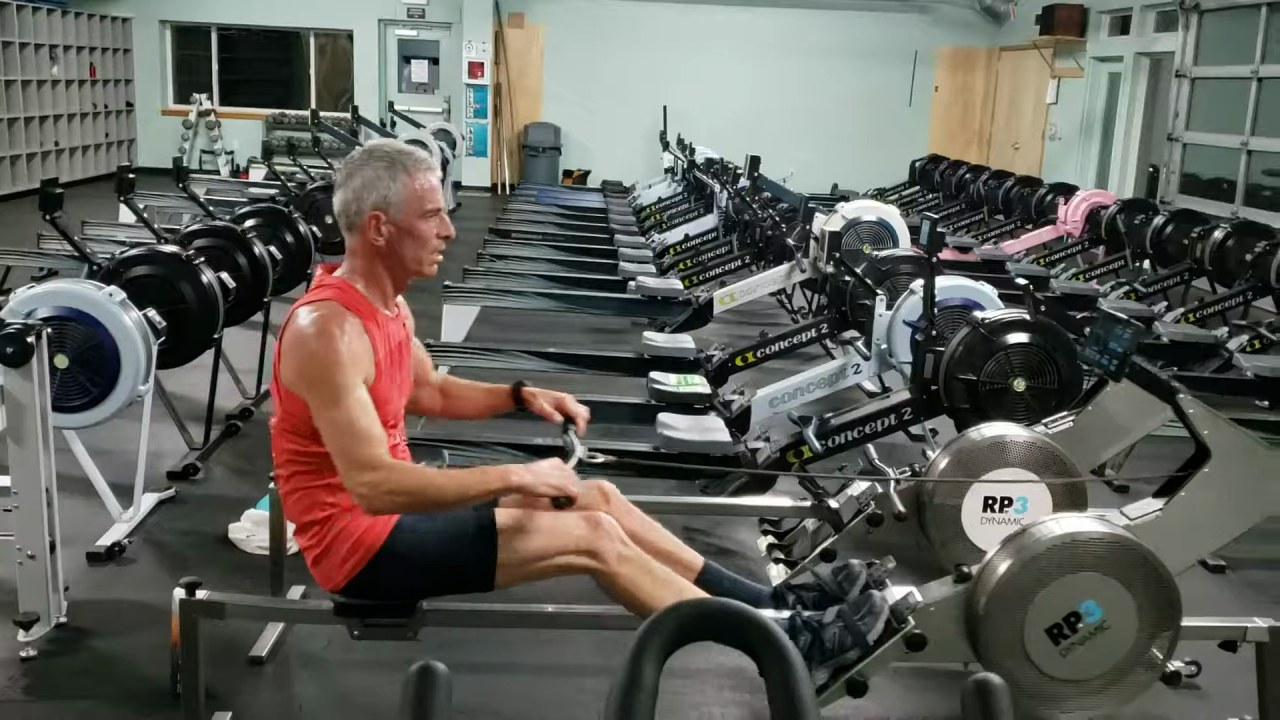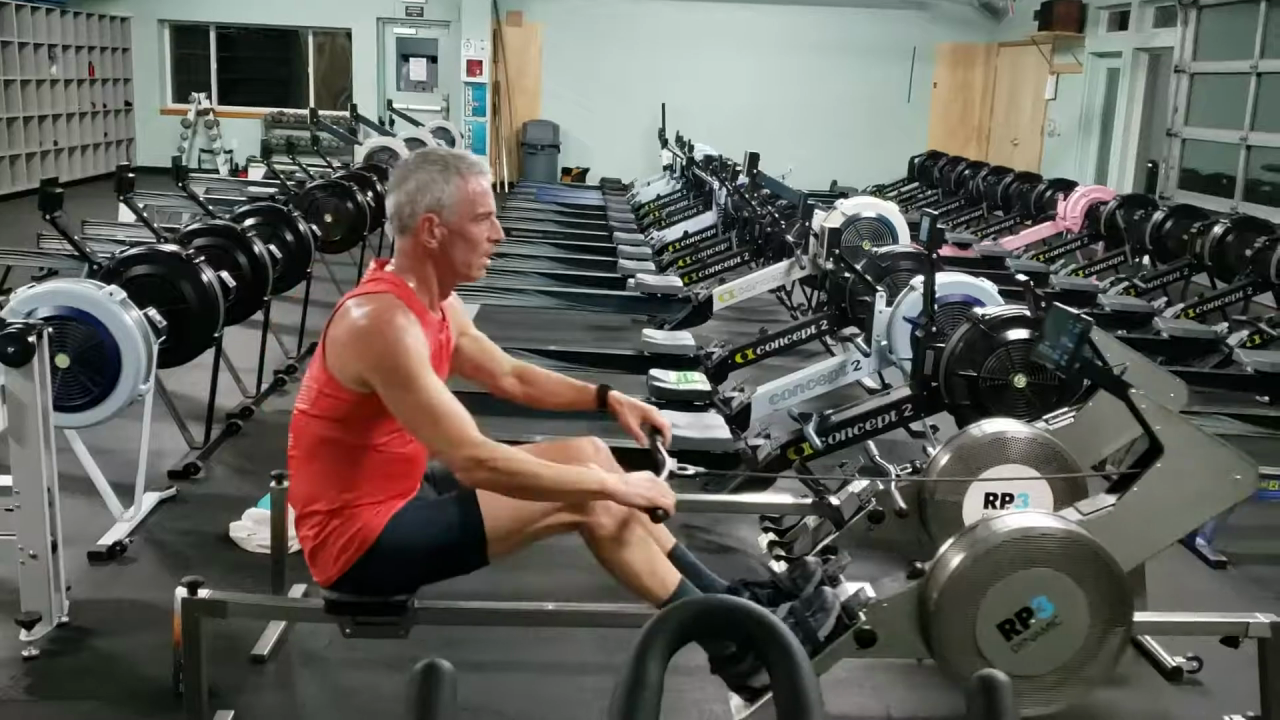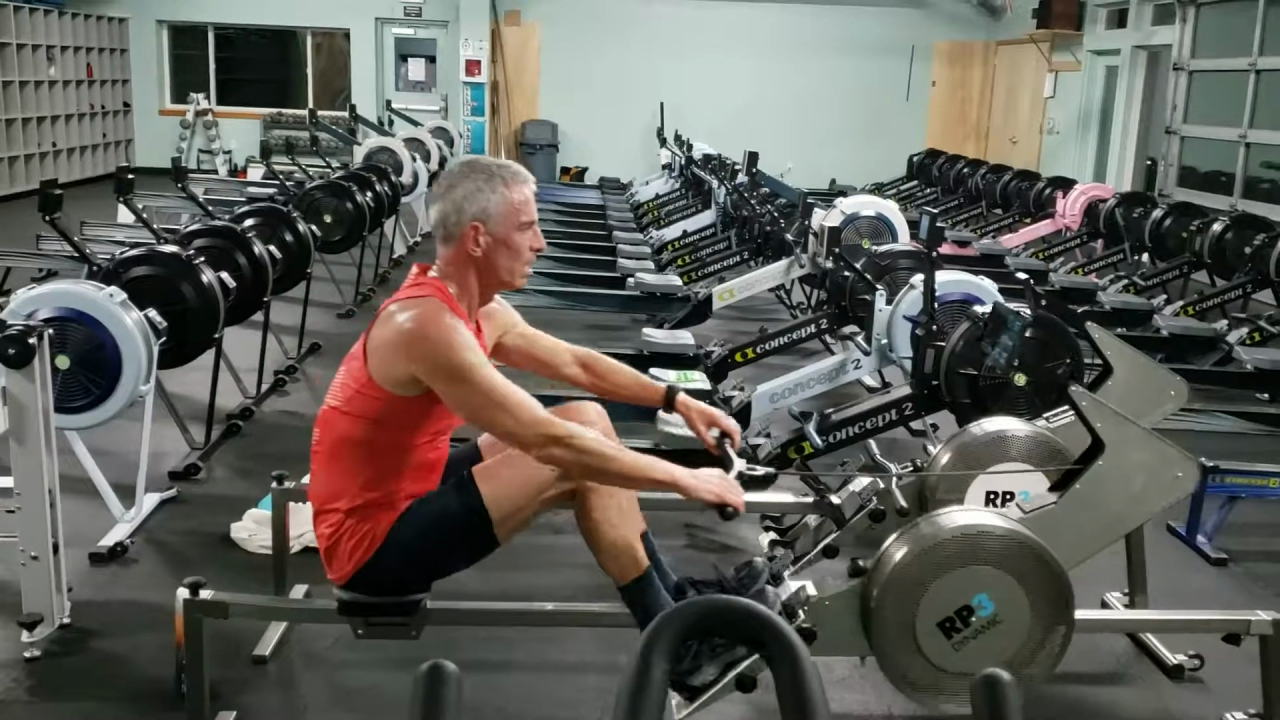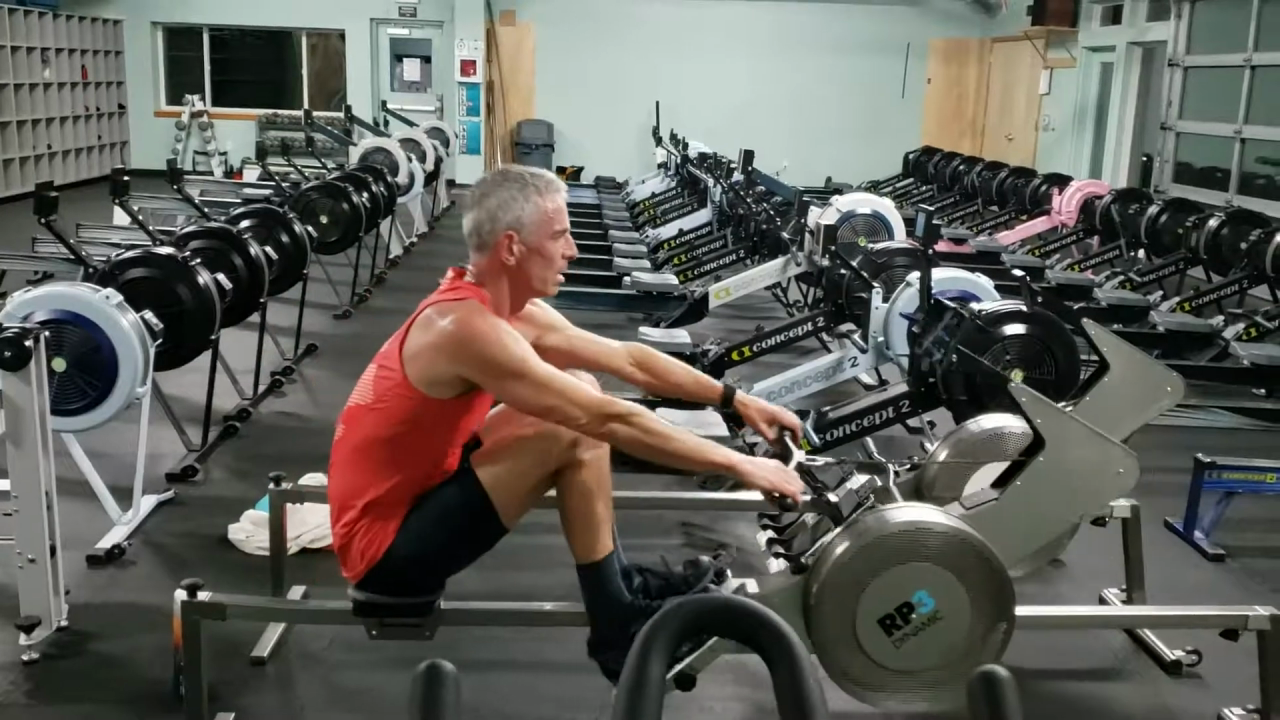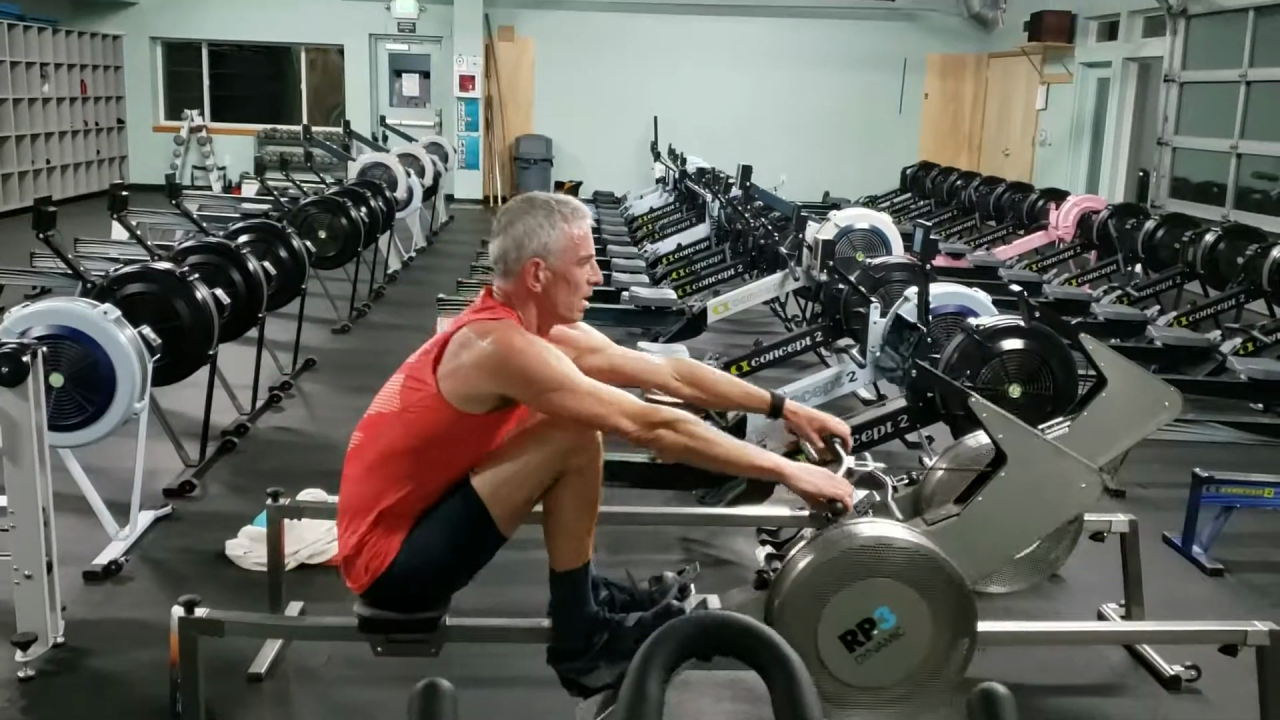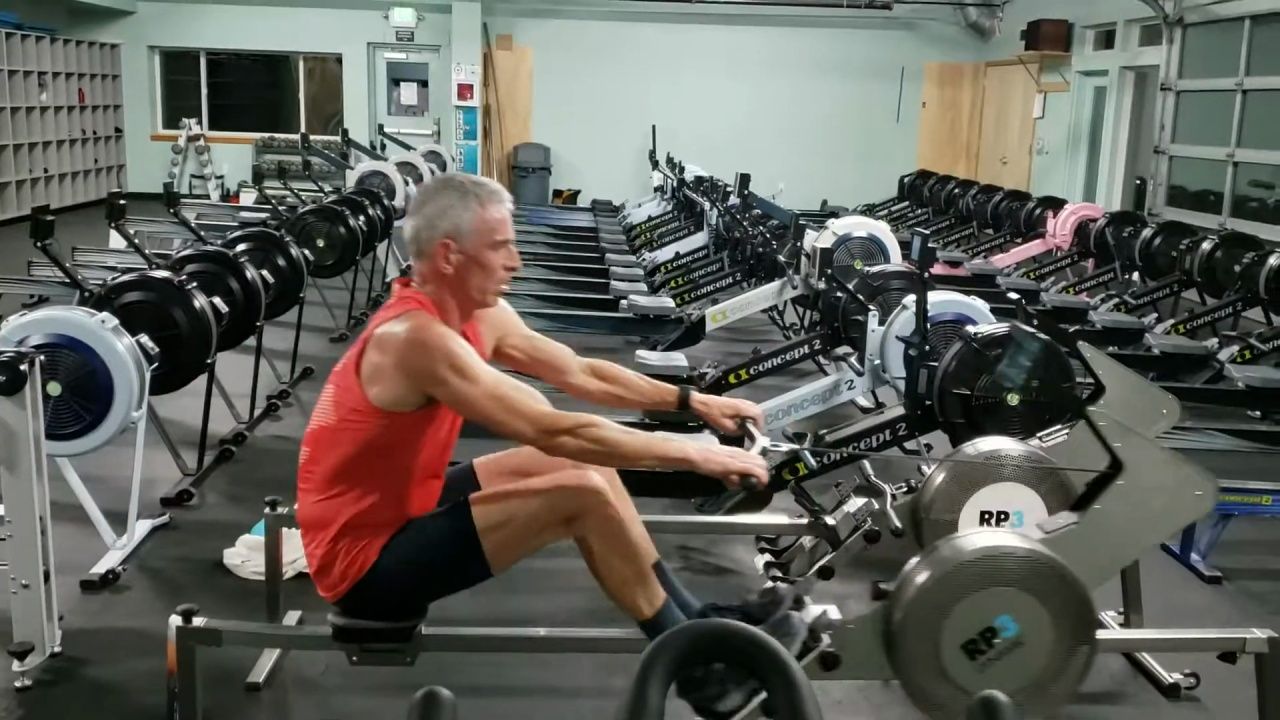
dt=0.3s
person 1, frame 1
left shoulder: (384, 303)
right shoulder: (326, 330)
left elbow: (433, 391)
right elbow: (374, 486)
left wrist: (521, 396)
right wrist: (515, 476)
left hip: (392, 512)
right hip: (360, 544)
left knee: (597, 497)
right knee: (591, 538)
left ankle: (769, 605)
right ankle: (785, 645)
person 1, frame 2
left shoulder: (431, 301)
right shoulder: (381, 323)
left elbow: (510, 375)
right elbow: (479, 463)
left wrist: (606, 397)
right wrist: (615, 487)
left hip: (395, 495)
right hip: (356, 544)
left knee: (586, 460)
right knee: (583, 494)
left ankle: (722, 601)
right ankle: (731, 646)
person 1, frame 3
left shoulder: (473, 304)
right shoulder: (428, 326)
left elbow: (575, 362)
right elbow: (549, 443)
left wrist: (677, 401)
right wrist: (681, 479)
left hip: (407, 489)
right hip: (371, 543)
left knee: (585, 418)
right knee: (572, 455)
left ankle: (671, 597)
person 1, frame 4
left shoulder: (510, 308)
right shoulder: (467, 328)
left elbow: (627, 360)
right elbow: (609, 419)
left wrist: (737, 400)
right wrist: (739, 465)
left hip: (414, 493)
right hip: (385, 547)
left knee: (580, 403)
right knee: (579, 423)
left ankle: (618, 585)
right ankle: (617, 630)
person 1, frame 5
left shoulder: (543, 328)
right shoulder: (505, 348)
left elbow: (672, 374)
right elbow: (654, 427)
left wrist: (786, 408)
right wrist: (786, 470)
left hip: (418, 509)
right hip: (393, 560)
left knee: (579, 421)
right knee: (576, 434)
left ankle: (586, 598)
right ankle: (579, 641)
person 1, frame 6
left shoulder: (475, 311)
right shoulder: (415, 339)
left elbow: (580, 371)
right elbow: (557, 431)
left wrist: (693, 400)
right wrist: (704, 457)
left hip: (403, 510)
right hip: (363, 560)
left knee: (579, 466)
right knee: (583, 495)
left ankle: (696, 621)
right ankle: (700, 670)
